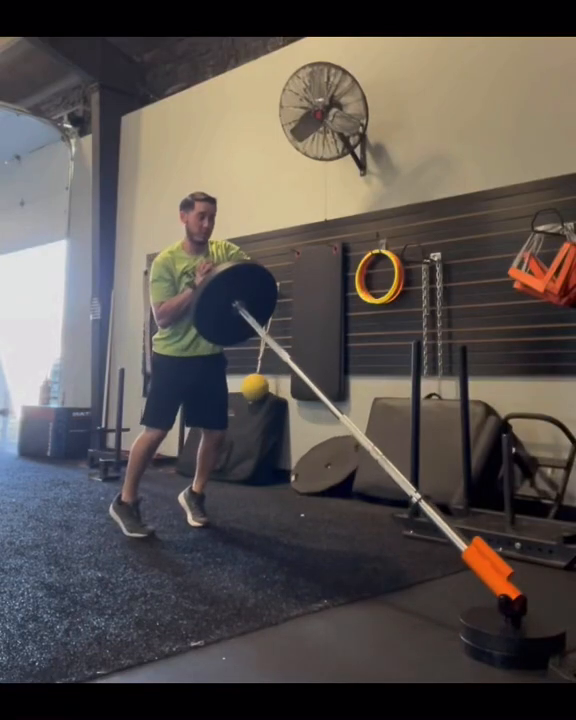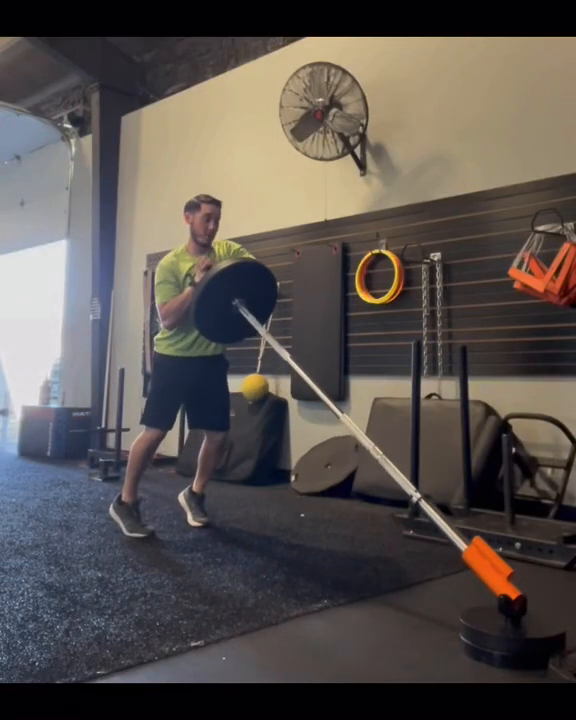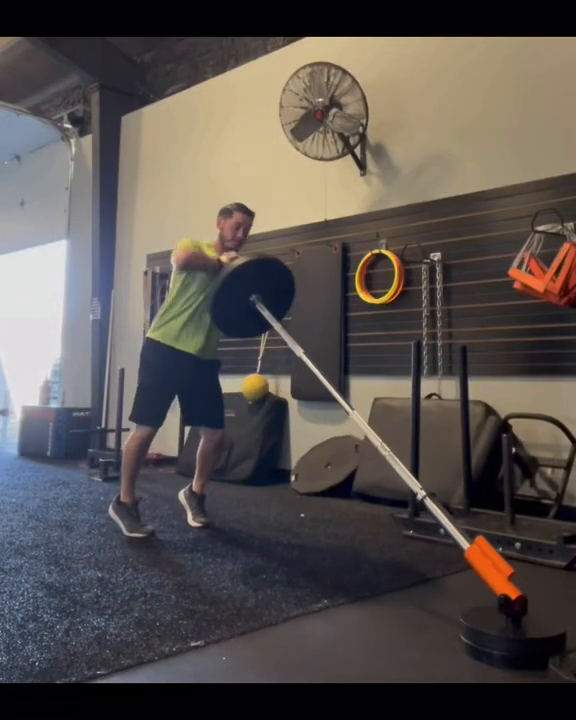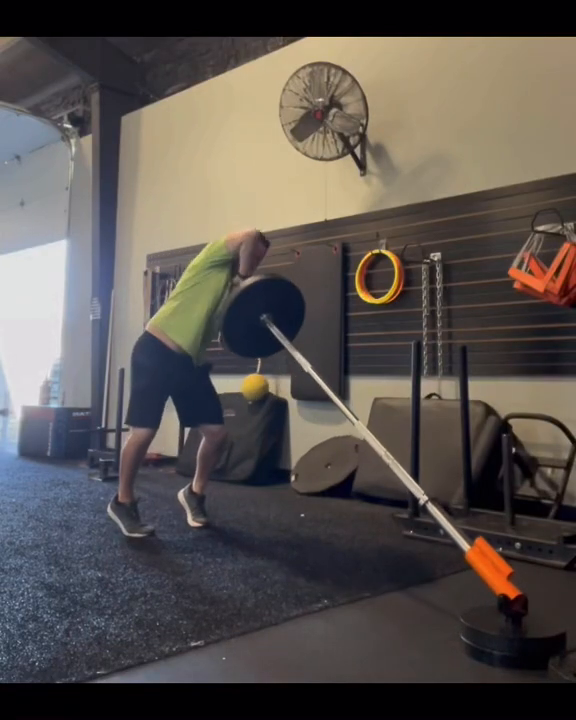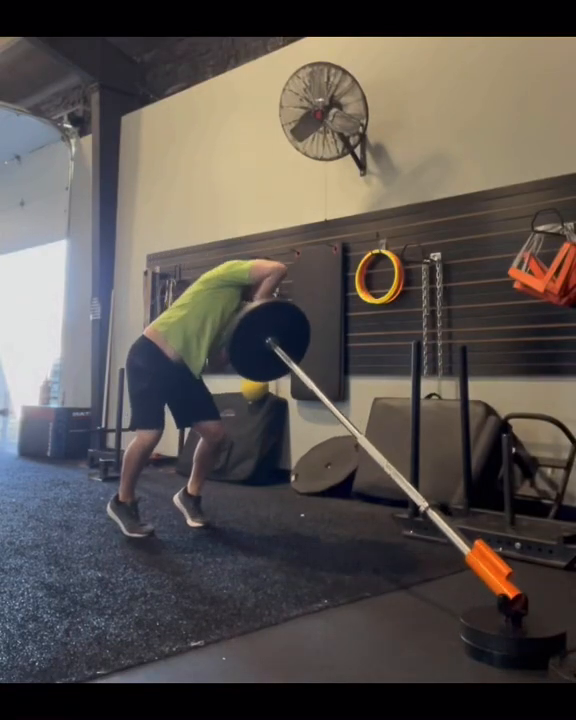
dt=0.3s
person 1, frame 1
left shoulder: (226, 251)
right shoulder: (166, 261)
right elbow: (162, 316)
right wrist: (195, 287)
left hip: (210, 358)
right hip: (172, 358)
left knee: (215, 432)
right knee: (155, 431)
left ankle: (194, 495)
right ankle: (125, 502)
person 1, frame 2
left shoulder: (230, 251)
right shoulder: (171, 264)
right elbow: (168, 317)
right wrist: (196, 284)
left hip: (211, 359)
right hip: (173, 358)
left knee: (218, 434)
right knee: (155, 431)
left ankle: (194, 495)
right ankle: (125, 502)
person 1, frame 3
right shoulder: (193, 248)
right elbow: (182, 259)
right wrist: (219, 264)
left hip: (202, 358)
right hip: (165, 350)
left knee: (215, 433)
right knee: (146, 428)
left ankle: (195, 494)
right ankle: (124, 502)
person 1, frame 4
left shoulder: (231, 290)
right shoulder: (215, 256)
right elbow: (251, 235)
right wrist: (243, 277)
left hip: (189, 361)
right hip: (156, 352)
left knee: (216, 432)
right knee: (144, 431)
left ankle: (194, 494)
right ankle: (122, 502)
person 1, frame 5
left shoulder: (234, 310)
right shoulder: (228, 274)
left elbow: (218, 362)
right elbow: (276, 269)
left hip: (183, 367)
right hip: (152, 356)
left knee: (215, 433)
right knee: (149, 435)
left ankle: (190, 496)
right ankle: (123, 503)
